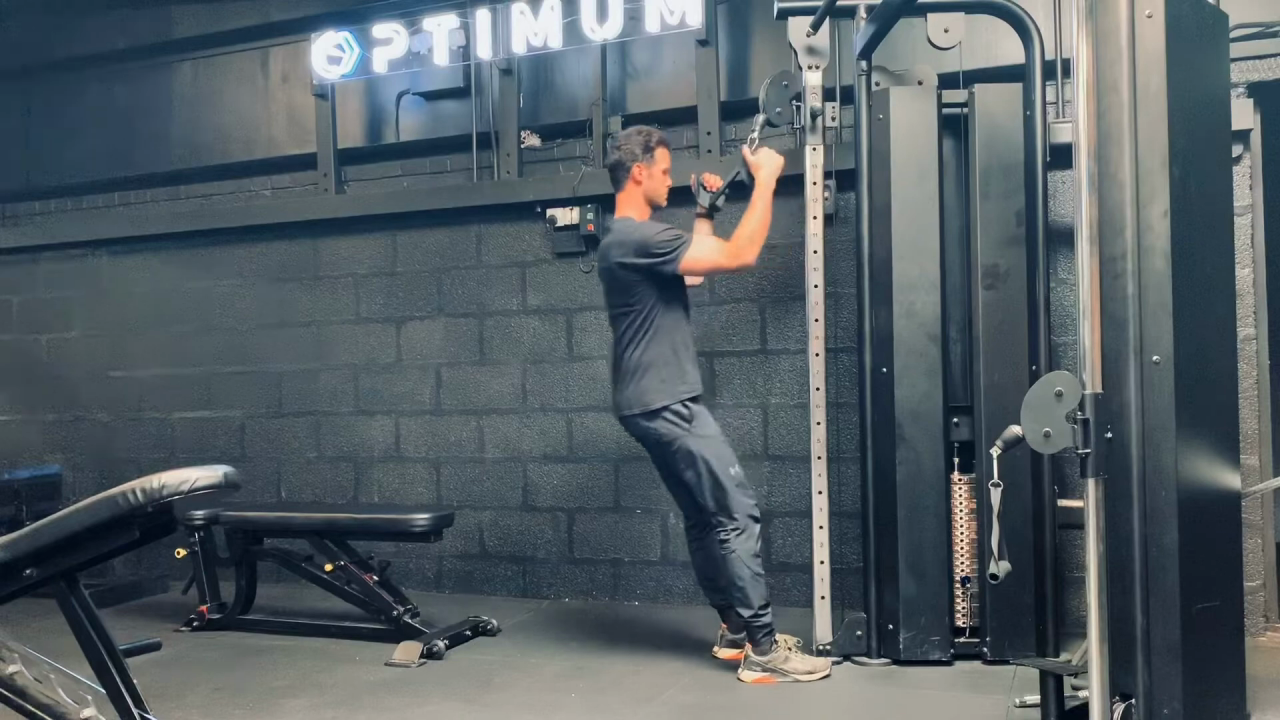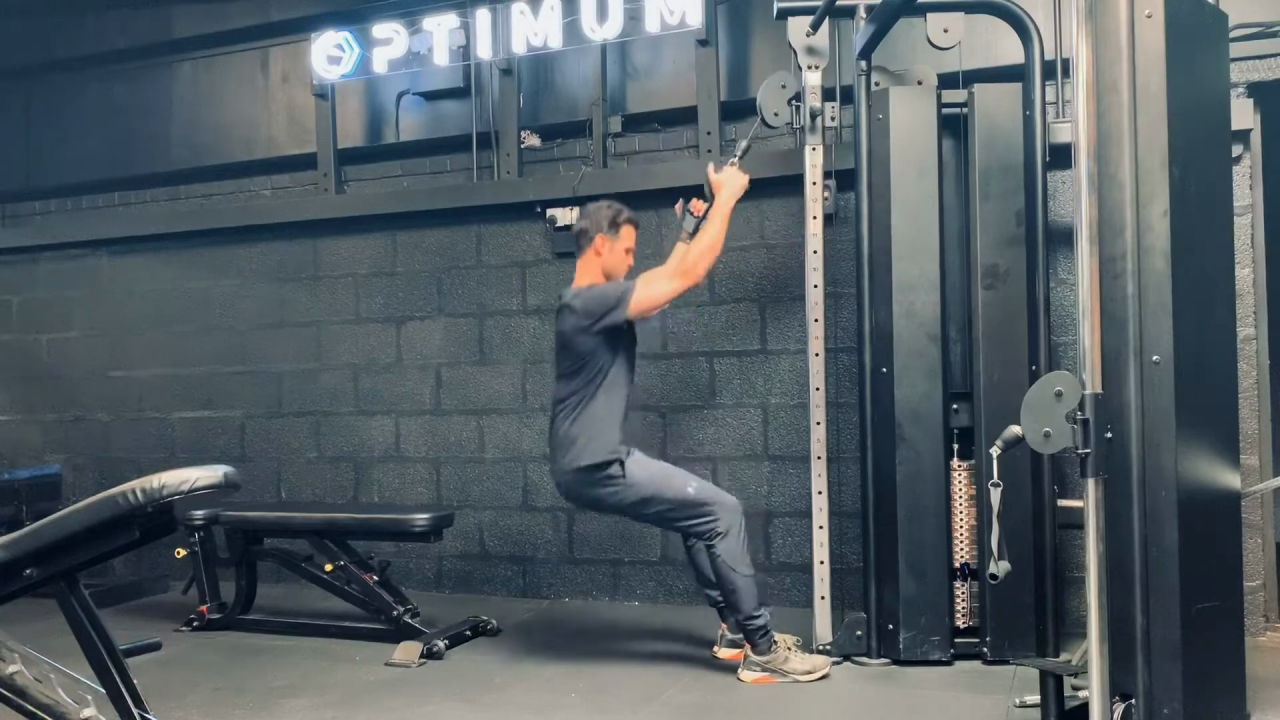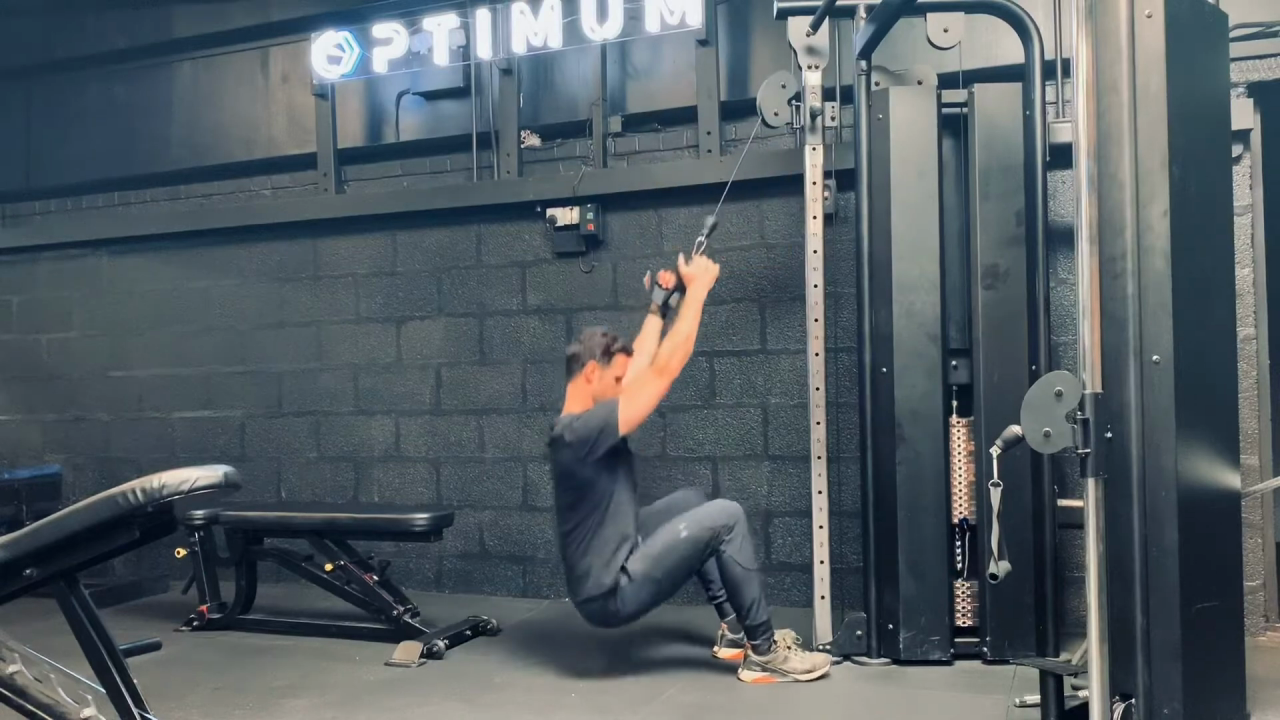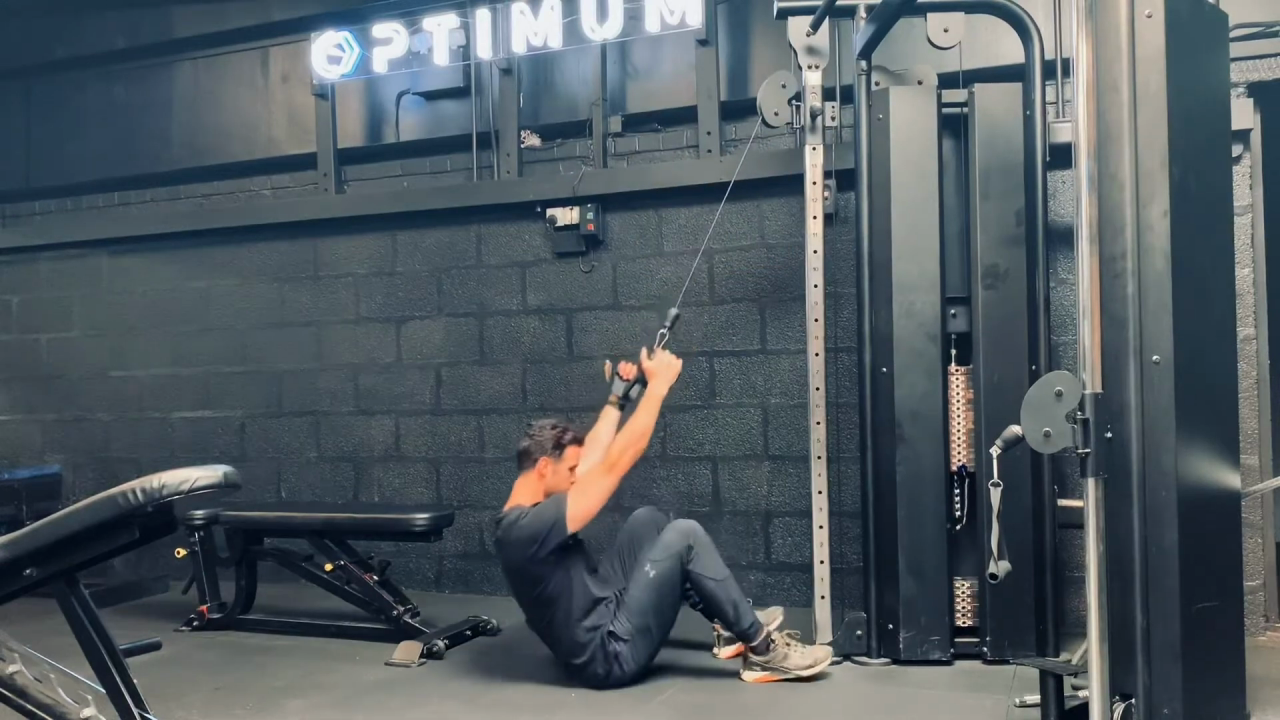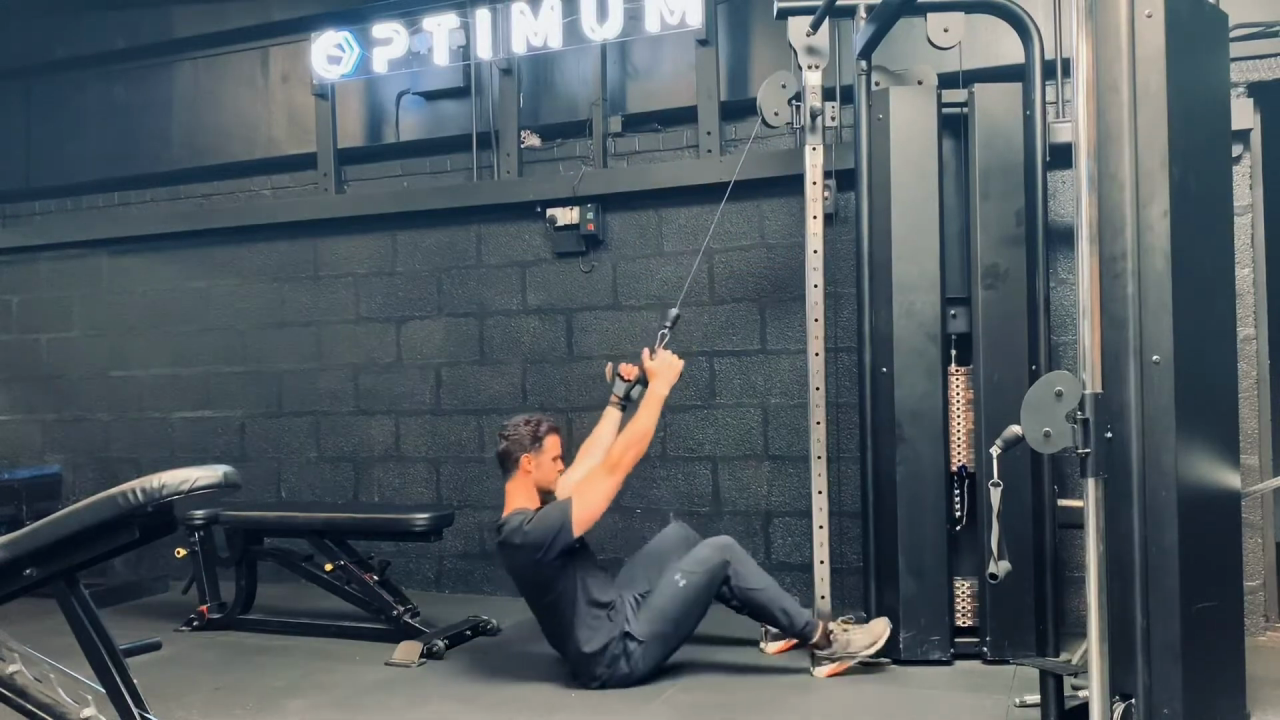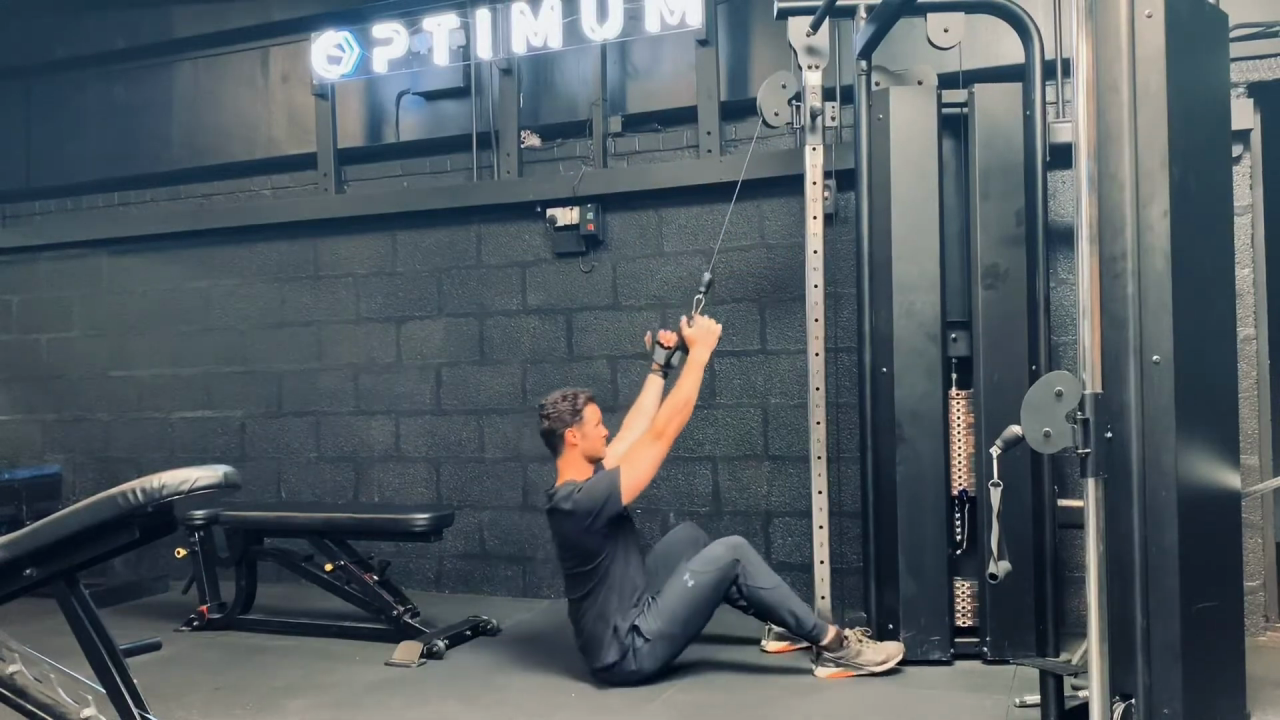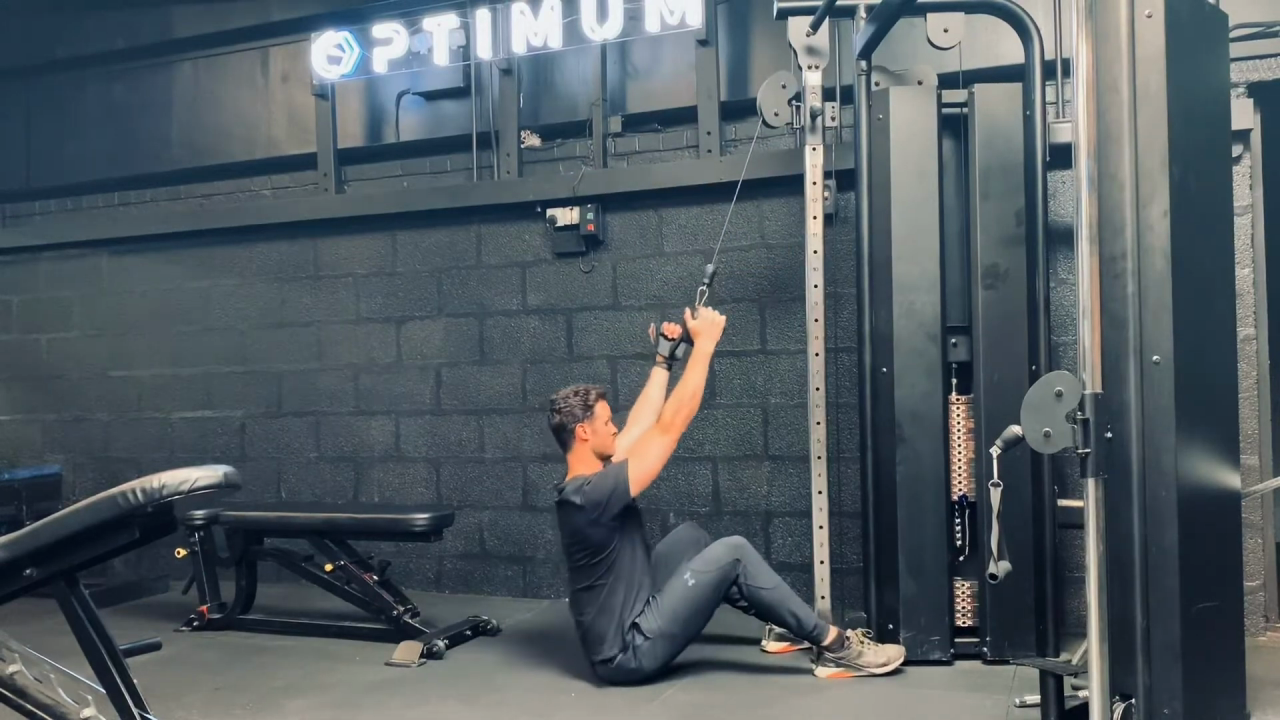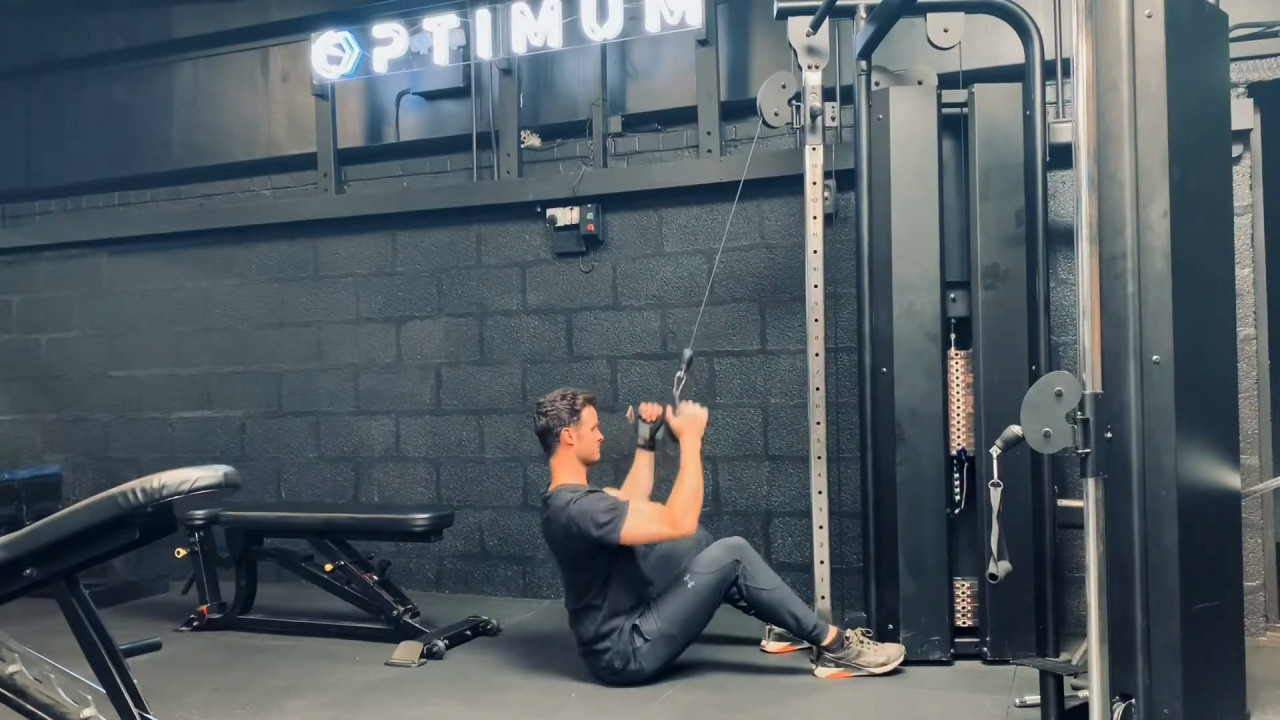
dt=0.4s
person 1, frame 1
left shoulder: (630, 240)
right shoulder: (636, 238)
left elbow: (693, 272)
right elbow: (742, 255)
left wrist: (705, 211)
right wrist: (765, 176)
left hip: (656, 402)
right hip: (662, 403)
left knee: (709, 517)
right knee: (738, 512)
left ankle: (736, 630)
right ankle: (763, 649)
person 1, frame 2
left shoulder: (592, 305)
right shoulder: (588, 304)
left elbow: (665, 280)
right elbow: (685, 276)
left wrist: (690, 229)
right wrist: (725, 198)
left hip: (598, 460)
right hip: (591, 467)
left knee: (701, 507)
right knee: (720, 511)
left ankle: (735, 629)
right ankle: (764, 651)
person 1, frame 3
left shoulder: (581, 423)
right shoulder: (581, 434)
left elbow: (639, 367)
right elbow: (661, 372)
left wrist: (658, 307)
right wrist: (697, 289)
left hip: (615, 559)
right hip: (608, 592)
left knee: (693, 505)
right knee: (726, 516)
left ankle: (736, 629)
right ankle: (764, 652)
person 1, frame 4
left shoulder: (527, 514)
right shoulder: (528, 528)
left elbow: (590, 460)
right elbow: (614, 466)
left wrist: (618, 397)
right wrist: (658, 384)
right hip: (610, 653)
left knee: (649, 521)
right knee: (685, 534)
left ankle: (731, 626)
right ankle: (764, 649)
person 1, frame 5
left shoulder: (533, 513)
right shoulder: (532, 533)
left elbow: (589, 464)
right elbow: (614, 467)
left wrist: (619, 398)
right wrist: (658, 386)
right hip: (617, 655)
left knee: (679, 536)
right knee: (720, 551)
left ankle: (779, 623)
right ankle: (824, 642)
person 1, frame 6
left shoulder: (581, 486)
right shoulder: (585, 502)
left elbow: (636, 431)
right elbow: (662, 434)
left wrist: (659, 366)
right wrist: (699, 352)
left hip: (623, 628)
right hip: (627, 654)
left knee: (689, 538)
right knee: (731, 553)
left ankle: (783, 625)
right ankle: (834, 647)
person 1, frame 7
left shoulder: (587, 482)
right shoulder: (593, 494)
left elbow: (642, 424)
right elbow: (672, 425)
left wrist: (664, 358)
right wrist: (704, 342)
left hip: (625, 628)
right hip: (629, 652)
left knee: (691, 537)
right knee: (732, 552)
left ankle: (783, 626)
right ankle: (836, 647)
person 1, frame 8
left shoulder: (566, 499)
right shoulder: (579, 508)
left elbow: (632, 501)
right elbow: (680, 523)
left wrist: (647, 438)
right wrist: (690, 438)
left hip: (625, 618)
right hip: (627, 653)
left knee: (697, 539)
right knee: (732, 552)
left ankle: (783, 626)
right ankle: (835, 647)
